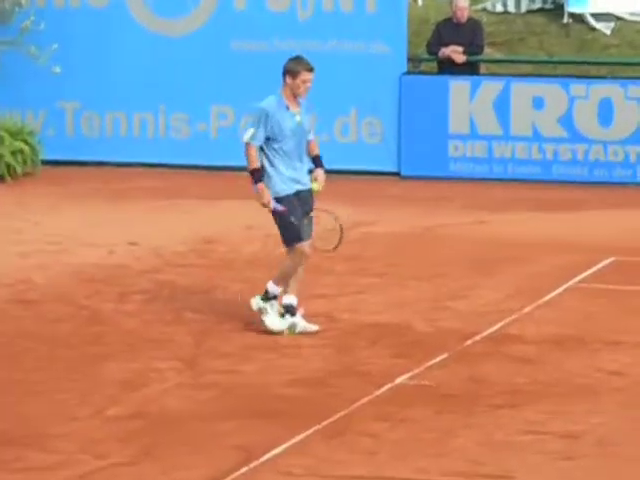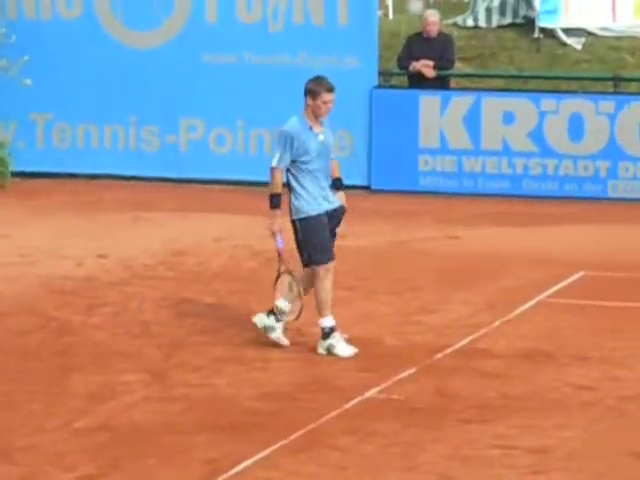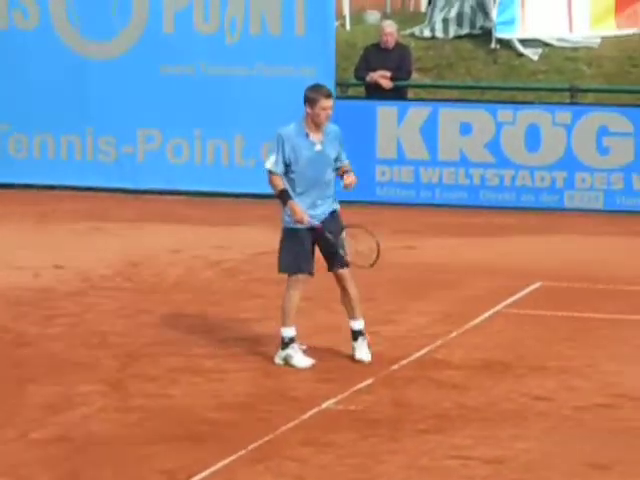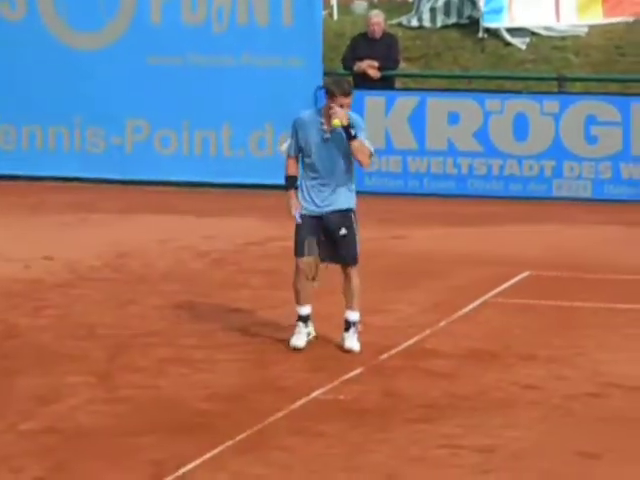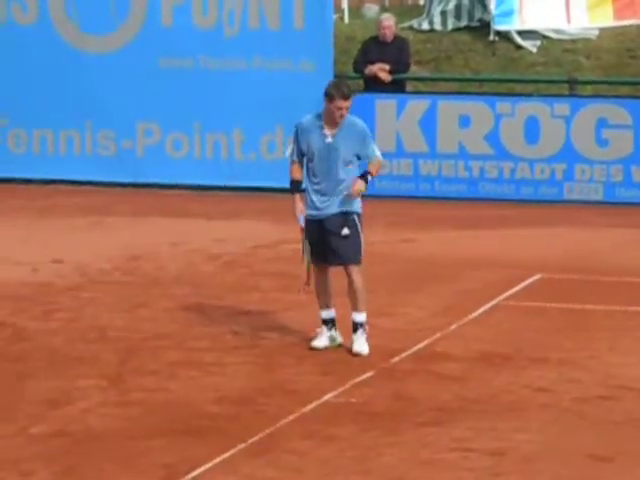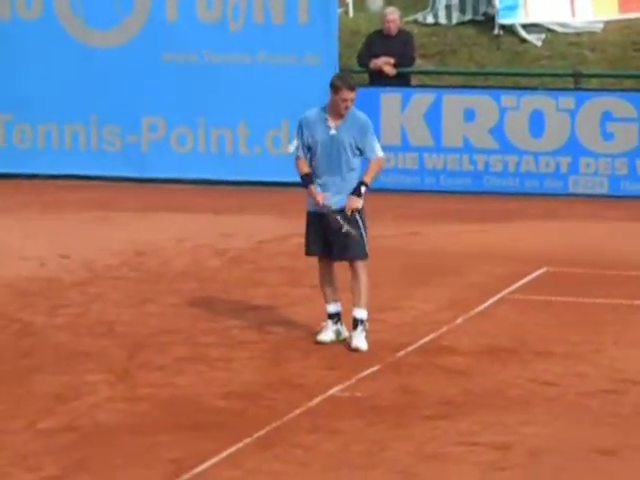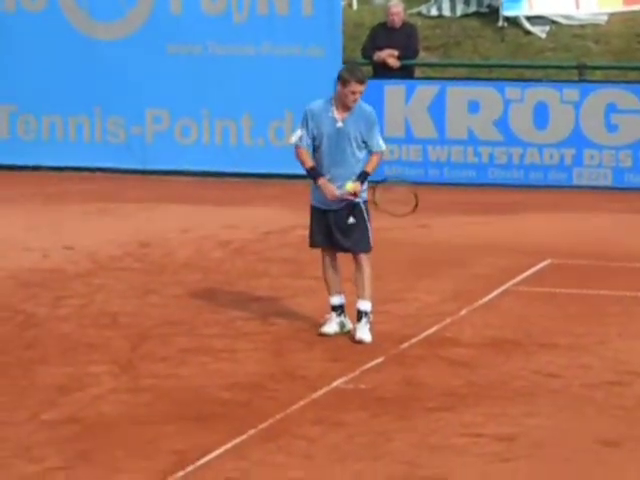
dt=0.4s
person 1, frame 1
left shoulder: (302, 108)
right shoulder: (267, 109)
right elbow: (251, 148)
left wrist: (318, 166)
right wrist: (261, 187)
left hip: (304, 189)
right hip: (281, 192)
left knee: (298, 250)
right knee: (302, 249)
left ankle: (289, 313)
right ankle: (267, 299)
person 1, frame 2
left shoulder: (325, 127)
right shoulder: (290, 131)
right elbow: (277, 172)
left wrist: (339, 191)
right wrist: (276, 213)
left hip: (329, 207)
right hip: (308, 211)
left knee: (315, 270)
right knee: (322, 269)
left ankle: (273, 317)
right ankle: (328, 335)
person 1, frame 3
left shoulder: (333, 134)
right shoulder: (286, 136)
left elbow: (341, 165)
right elbow: (275, 174)
left wrist: (348, 175)
right wrist: (292, 205)
left hip: (329, 215)
right hip: (298, 220)
left knee: (344, 275)
right knee: (296, 280)
left ankle: (359, 337)
right ankle: (287, 346)
person 1, frame 4
left shoulder: (354, 123)
right shoulder: (303, 121)
left elbow: (366, 161)
right elbow: (293, 158)
left wrist: (347, 128)
right wrist: (292, 193)
left hip: (341, 206)
right hip: (308, 207)
left knee: (349, 267)
right knee: (303, 265)
left ankle: (351, 328)
right ankle: (304, 323)
person 1, frame 5
left shoulder: (358, 129)
right shoulder: (304, 127)
left elbow: (376, 161)
right elbow: (296, 163)
left wrist: (363, 179)
right wrist: (297, 196)
left hip: (345, 210)
right hip: (315, 211)
left knee: (352, 268)
right knee: (319, 268)
left ankle: (360, 329)
right ankle: (329, 328)
person 1, frame 6
left shoulder: (361, 122)
right shoulder: (308, 121)
left elbow: (377, 159)
right elbow: (301, 159)
left wrist: (359, 193)
right wrist: (311, 188)
left hip: (349, 206)
right hip: (319, 205)
left knee: (357, 263)
right knee: (324, 262)
left ankle: (360, 326)
right ankle: (335, 322)
person 1, frame 7
left shoulder: (367, 115)
right shoulder: (313, 112)
left elbow: (377, 152)
right elbow: (301, 150)
left wrist: (360, 180)
right wrist: (321, 181)
left hip: (353, 199)
right hip: (323, 198)
left knee: (361, 255)
right knee: (327, 254)
left ankle: (364, 318)
right ankle: (338, 313)
